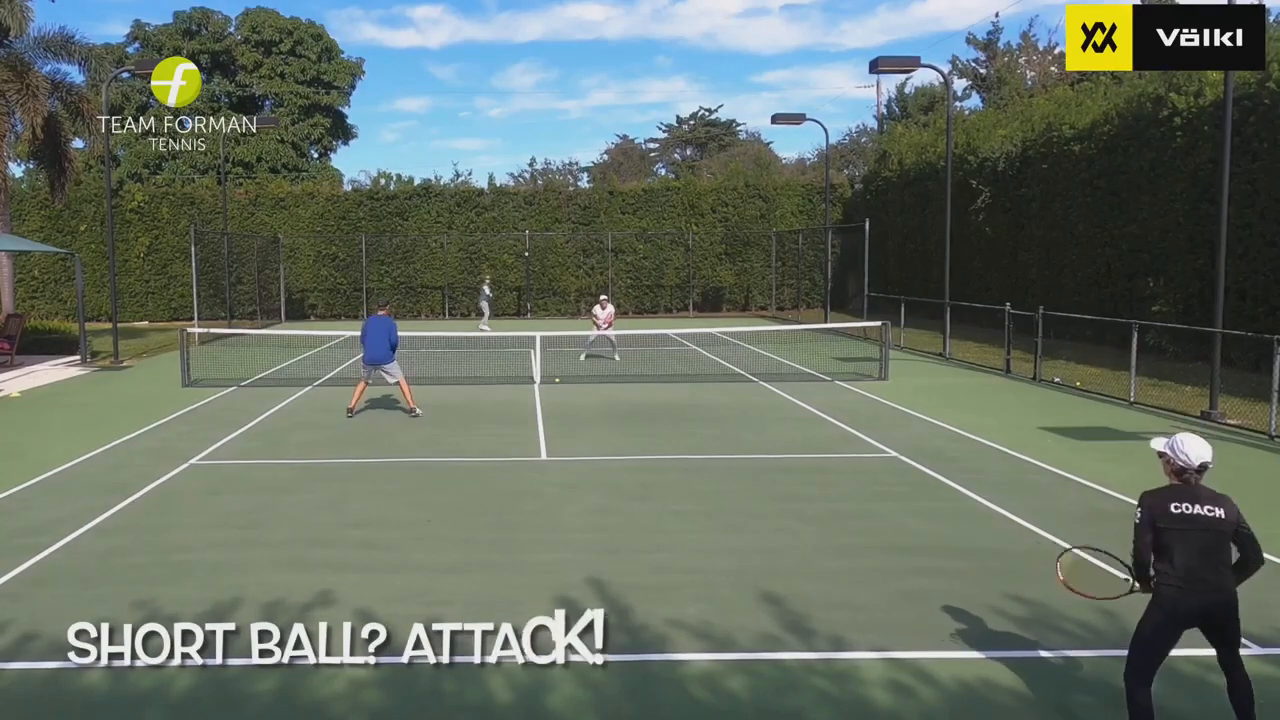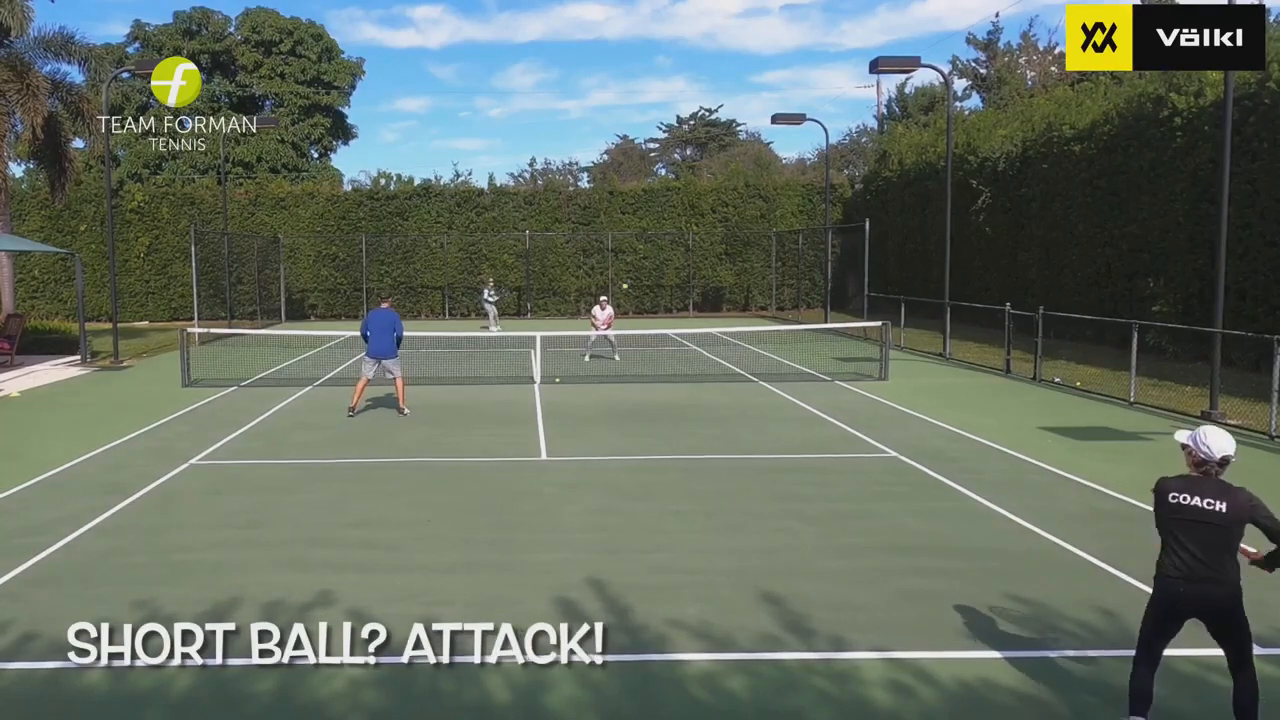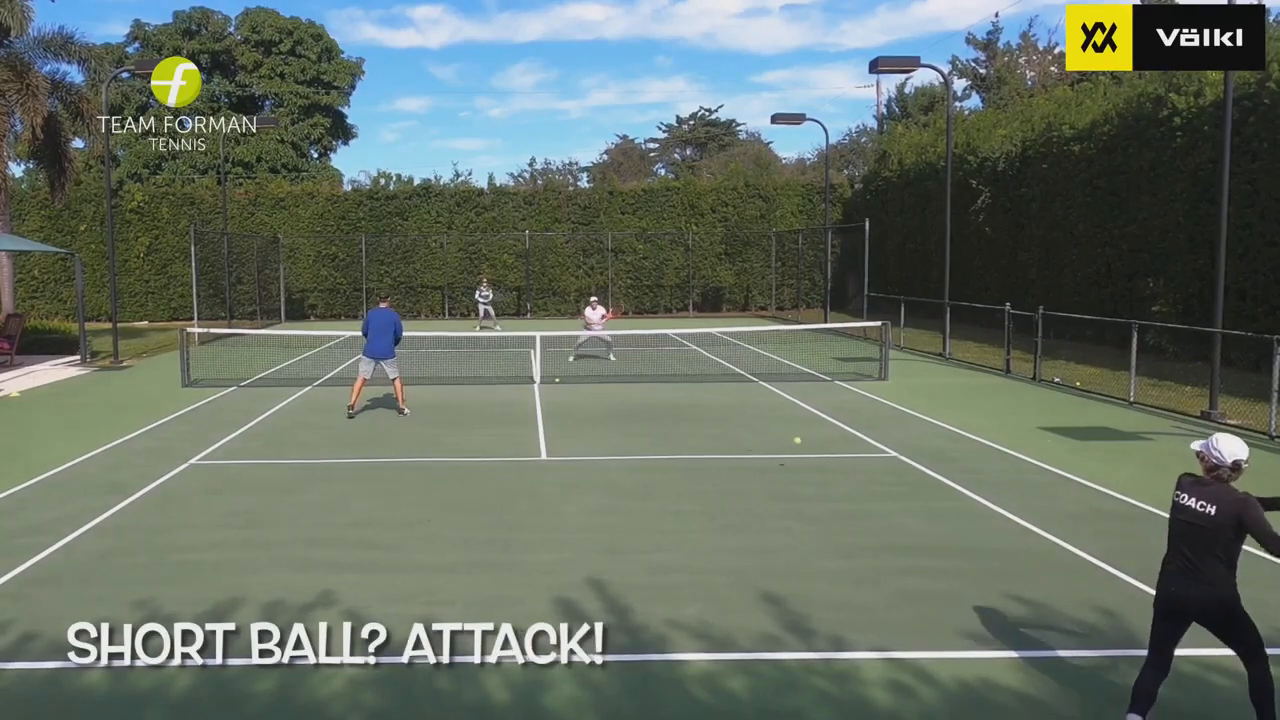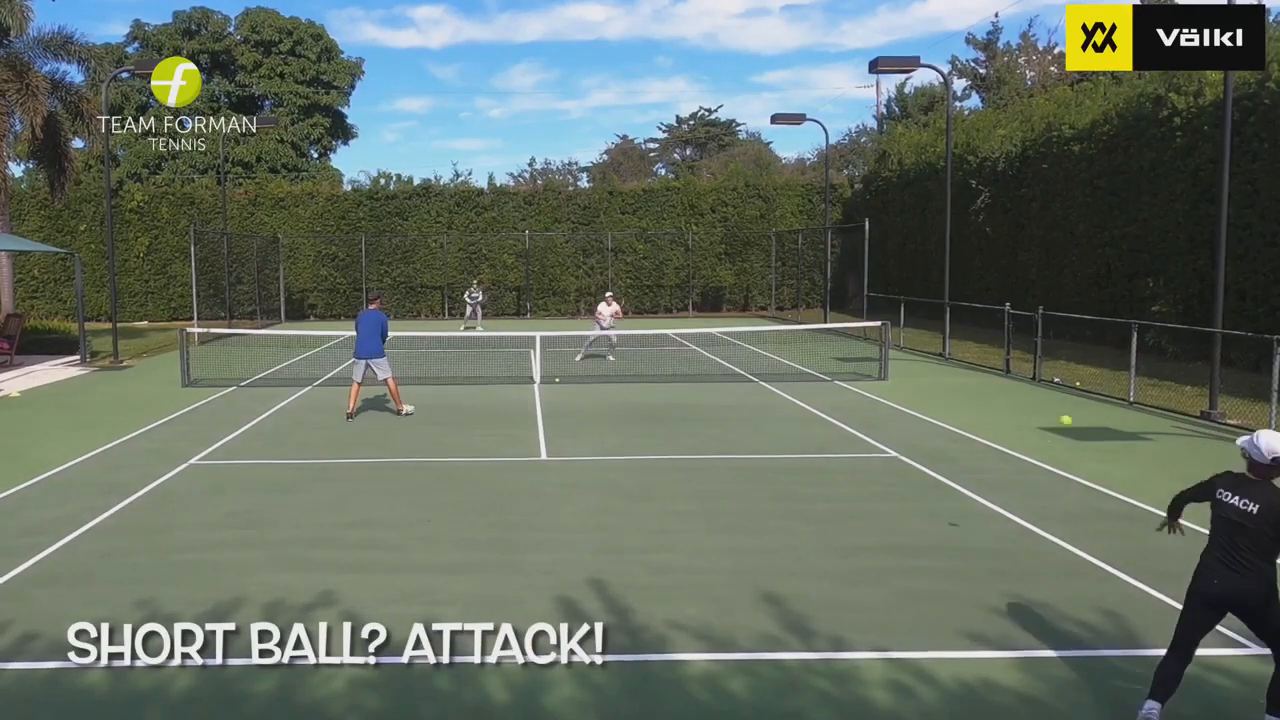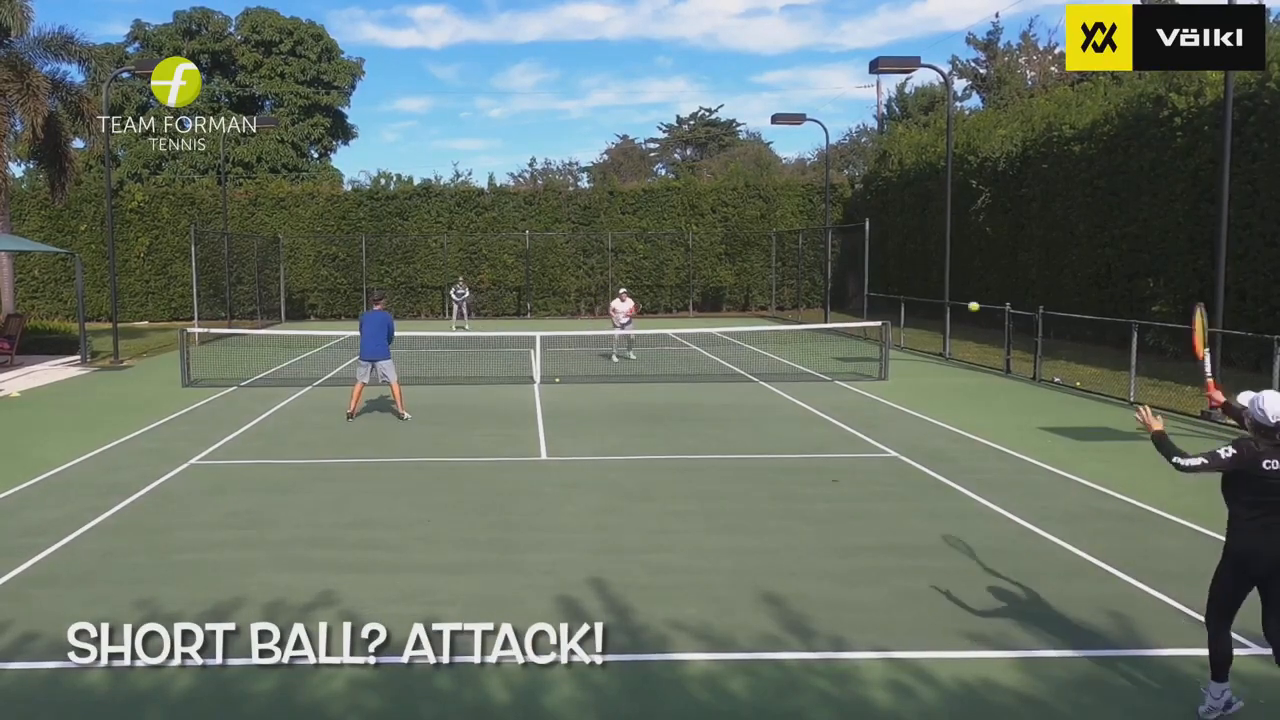
dt=0.3s
person 1, frame 1
left shoulder: (1152, 501)
right shoulder: (1225, 505)
left elbow: (1141, 558)
right elbow: (1254, 558)
left wrist: (1145, 582)
left hip: (1172, 600)
right hip: (1221, 601)
left knee: (1137, 677)
right knee: (1233, 666)
person 1, frame 2
left shoulder: (1164, 488)
right shoulder: (1242, 499)
left hip: (1171, 590)
right hip: (1222, 595)
left knee: (1145, 662)
right knee: (1243, 669)
person 1, frame 3
left shoulder: (1184, 484)
right shoulder: (1240, 503)
left hip: (1171, 593)
right hip: (1216, 598)
left knee: (1156, 663)
right knee: (1256, 662)
person 1, frame 4
left shoulder: (1221, 483)
left elbow: (1181, 498)
left wrist: (1172, 518)
left hip: (1209, 584)
right hip: (1255, 592)
left knee: (1179, 652)
person 1, frame 5
left shoulder: (1242, 454)
left elbow: (1187, 463)
left wrist: (1156, 433)
right wrist: (1225, 405)
left hip: (1244, 554)
left knee: (1218, 622)
left ankle: (1220, 692)
